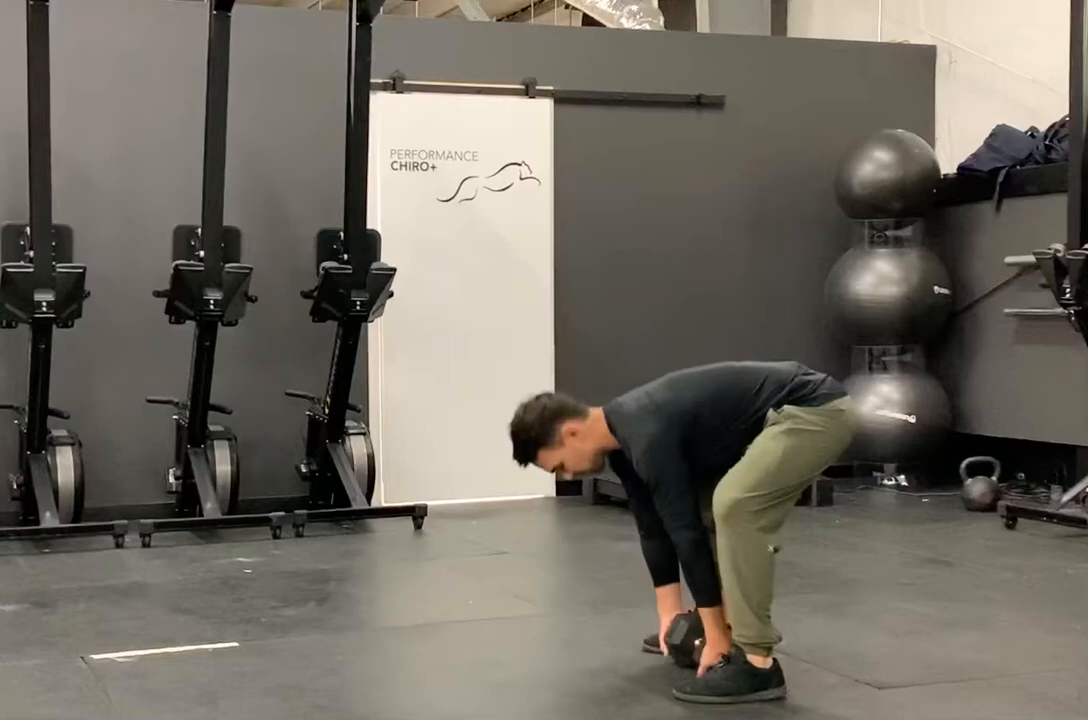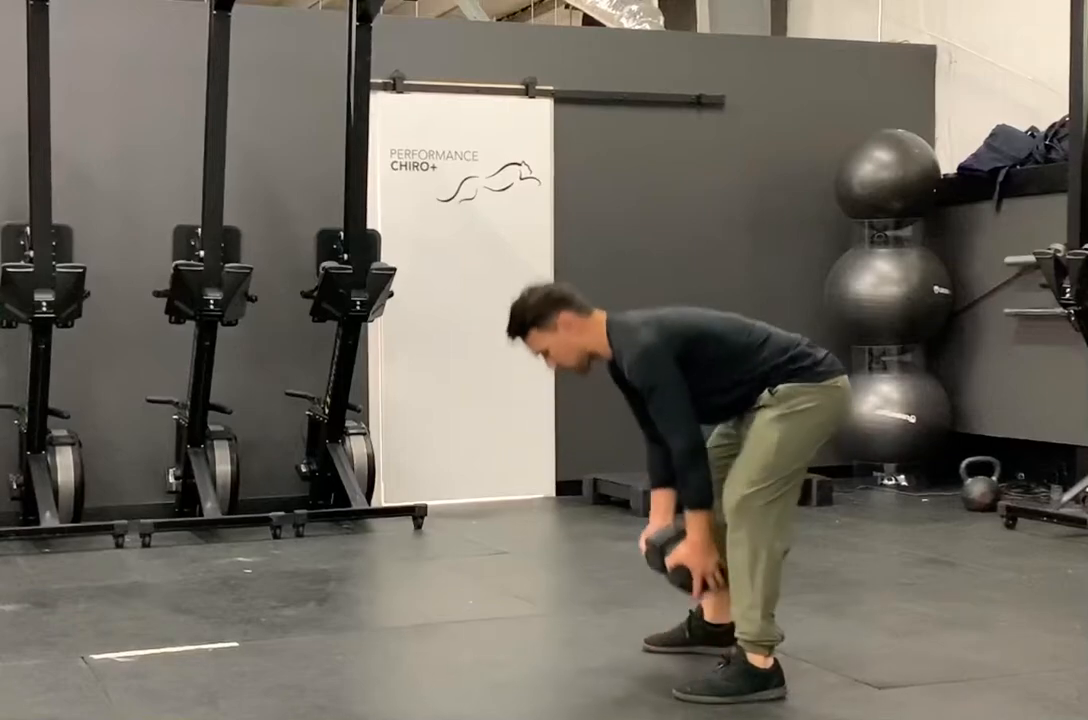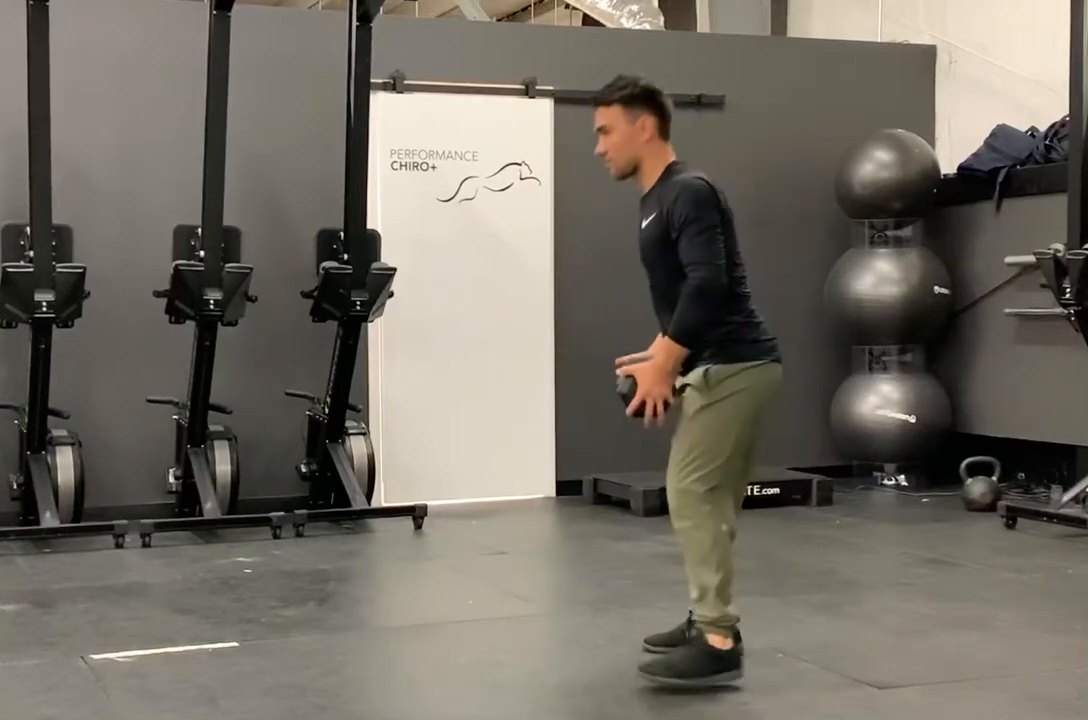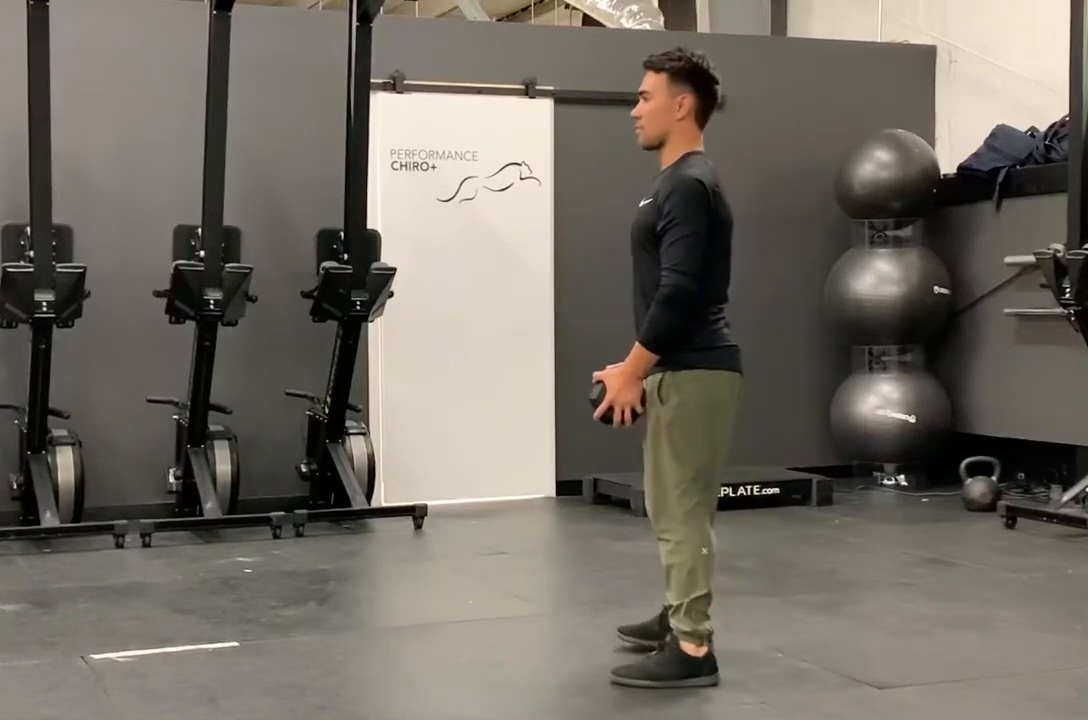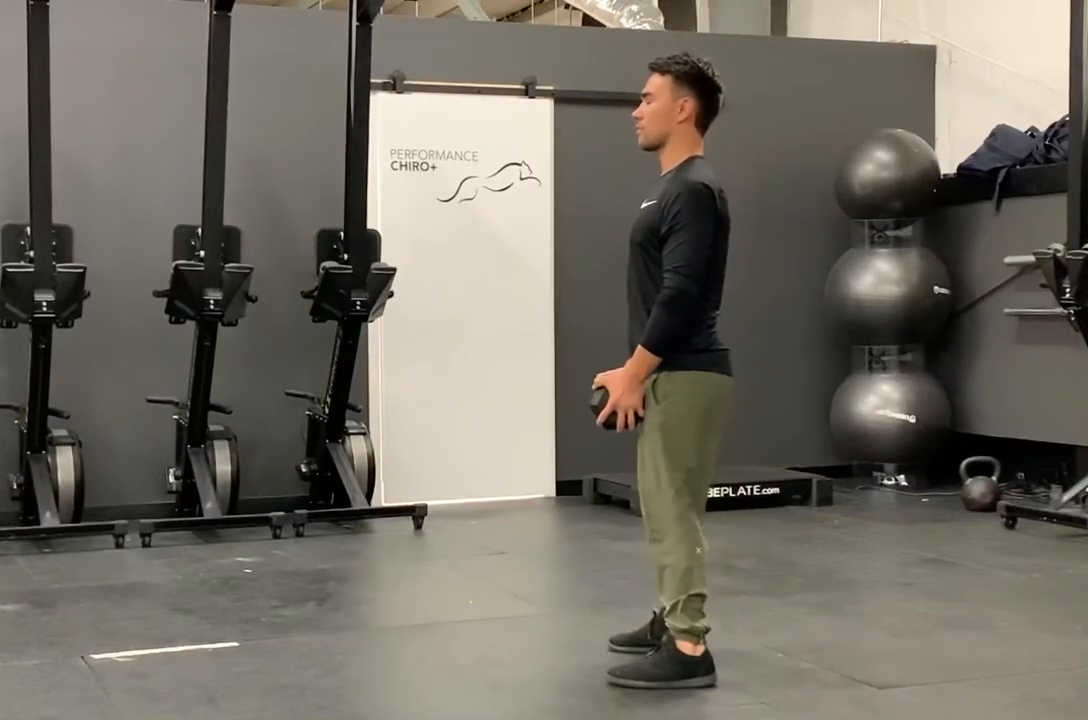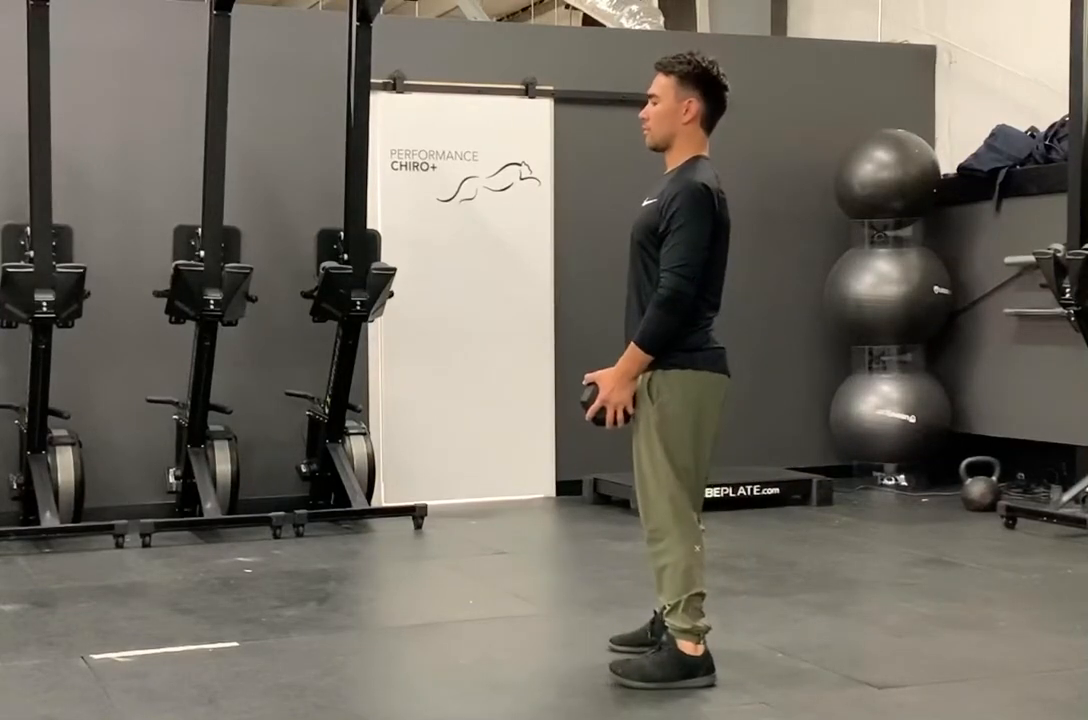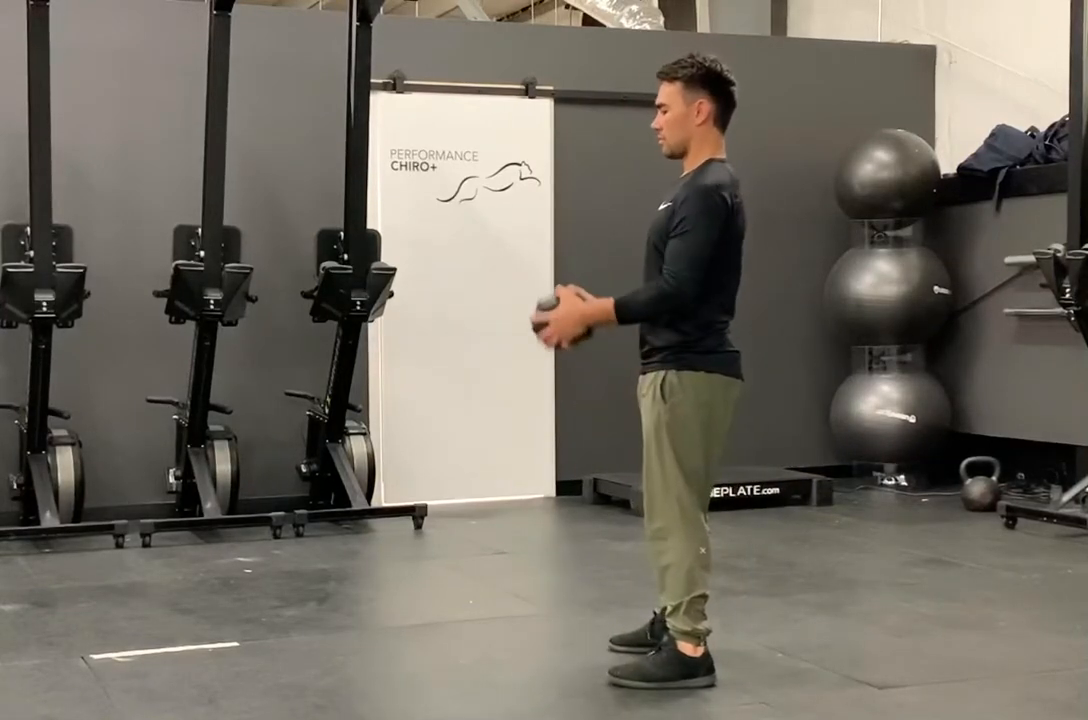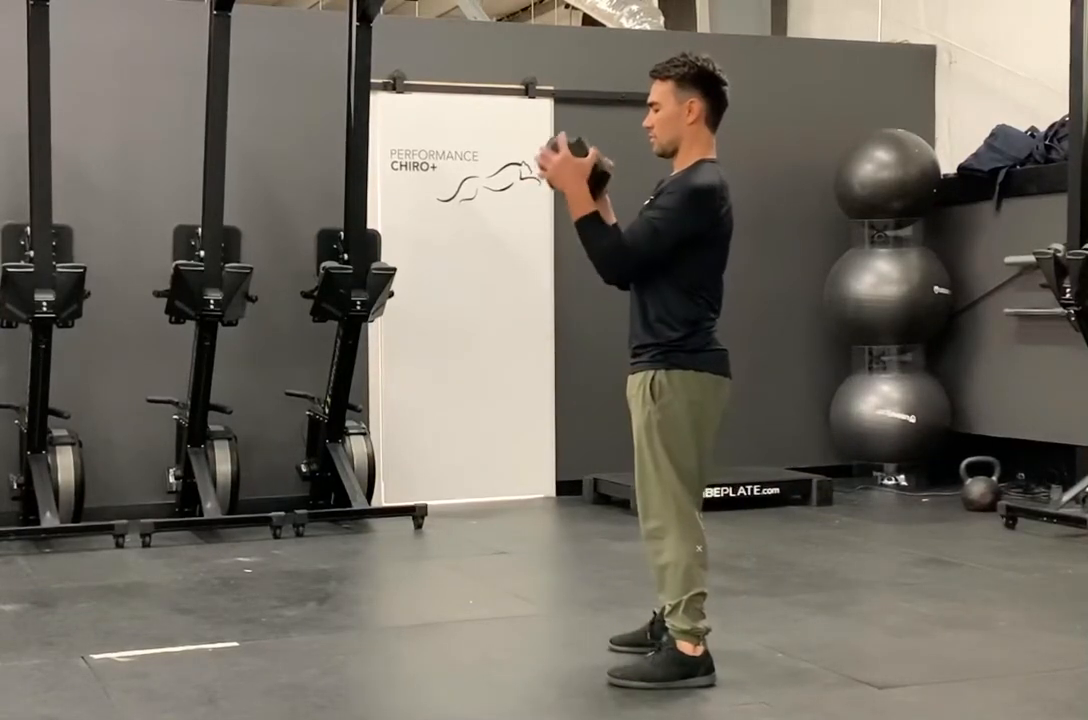
dt=0.4s
person 1, frame 1
left shoulder: (649, 439)
right shoulder: (623, 439)
left elbow: (688, 536)
right elbow: (653, 529)
left wrist: (717, 636)
right wrist: (669, 610)
left hip: (816, 410)
right hip: (789, 411)
left knee: (736, 507)
right knee: (702, 502)
left ankle: (756, 662)
right ankle: (727, 625)
person 1, frame 2
left shoulder: (643, 351)
right shoulder: (624, 353)
left elbow: (687, 445)
right elbow: (661, 440)
left wrist: (696, 540)
right wrist: (661, 518)
left hip: (806, 387)
right hip: (777, 388)
right knee: (710, 481)
left ankle: (758, 662)
right ankle: (715, 620)
person 1, frame 3
left shoulder: (688, 192)
right shoulder: (654, 200)
left elbow: (708, 286)
left wrist: (663, 366)
right wrist: (656, 353)
left hip: (734, 366)
right hip: (714, 365)
left knee: (692, 492)
right knee: (702, 490)
left ankle: (717, 643)
right ankle: (712, 618)
person 1, frame 4
left shoulder: (688, 185)
right shoulder: (680, 182)
left elbow: (679, 294)
left wrist: (630, 371)
right wrist: (639, 365)
left hip: (690, 372)
right hip: (688, 367)
left knee: (681, 507)
right knee: (675, 503)
left ankle: (691, 650)
right ankle: (682, 615)
person 1, frame 5
left shoulder: (693, 189)
right shoulder: (672, 186)
left elbow: (680, 296)
left wrist: (632, 374)
right wrist: (635, 369)
left hip: (684, 374)
right hip: (673, 371)
left knee: (670, 509)
right knee: (665, 505)
left ankle: (688, 650)
right ankle: (673, 620)
person 1, frame 6
left shoulder: (694, 190)
right shoulder: (676, 185)
left elbow: (677, 296)
left wrist: (623, 371)
right wrist: (630, 368)
left hip: (679, 373)
right hip: (668, 370)
left knee: (670, 510)
right knee: (664, 506)
left ankle: (688, 648)
right ankle: (673, 621)
person 1, frame 7
left shoulder: (708, 191)
right shoulder: (698, 188)
left elbow: (676, 292)
left wrist: (590, 314)
right wrist: (596, 305)
left hip: (689, 372)
right hip: (678, 367)
left knee: (676, 511)
right knee: (669, 508)
left ankle: (688, 650)
right ankle: (674, 620)
person 1, frame 8
left shoulder: (697, 189)
right shoulder: (686, 185)
left elbow: (622, 263)
right elbow: (634, 261)
left wrist: (575, 195)
right wrist: (593, 199)
left hip: (676, 370)
right hip: (666, 365)
left knee: (671, 510)
right knee: (664, 507)
left ankle: (687, 649)
right ankle: (674, 621)
